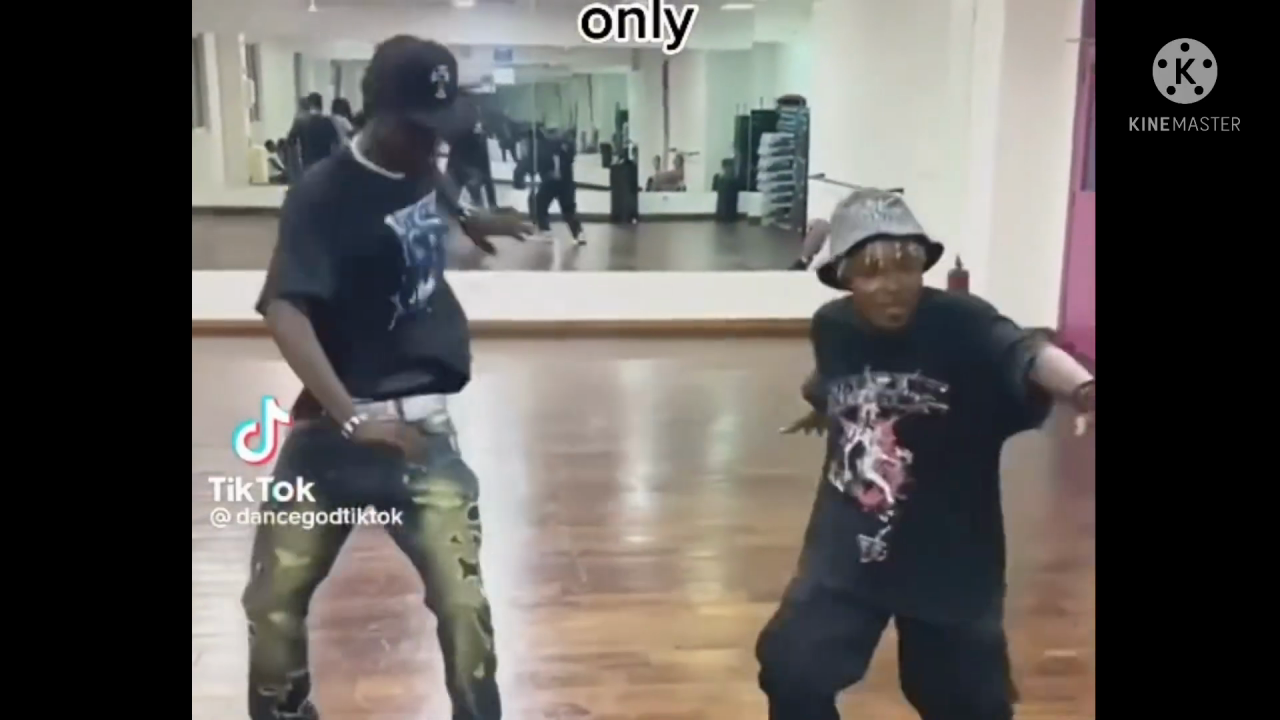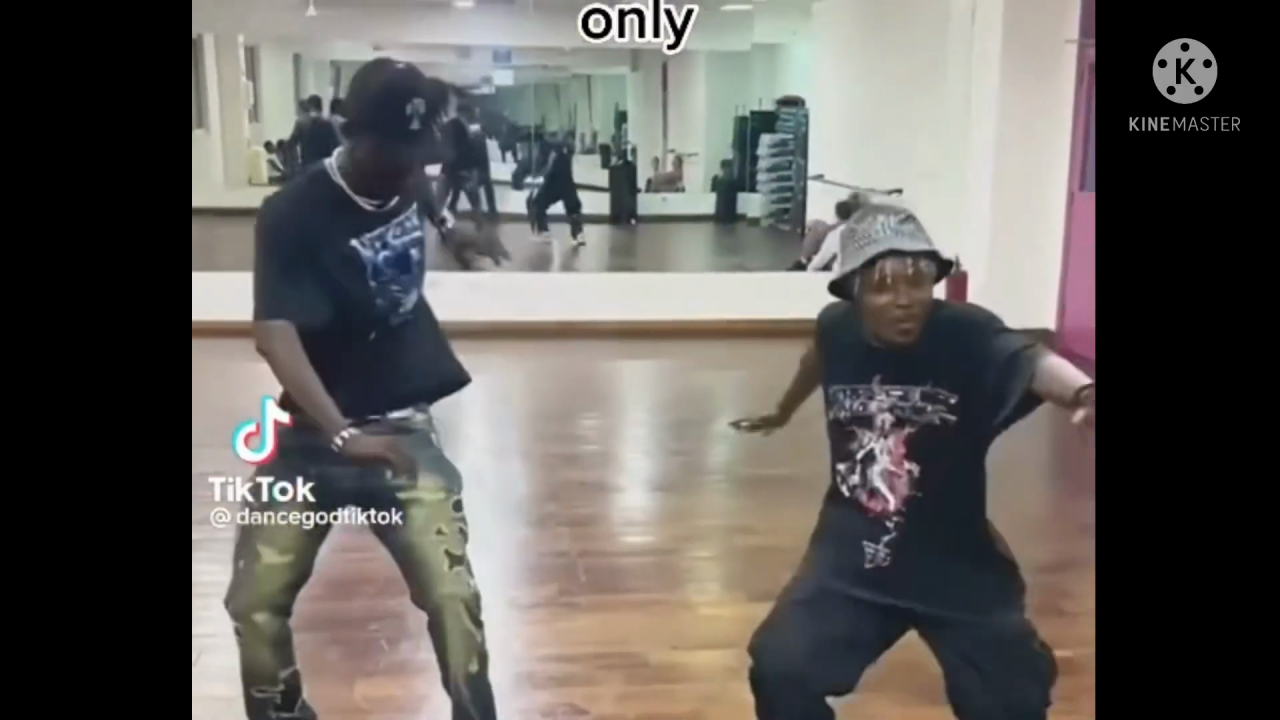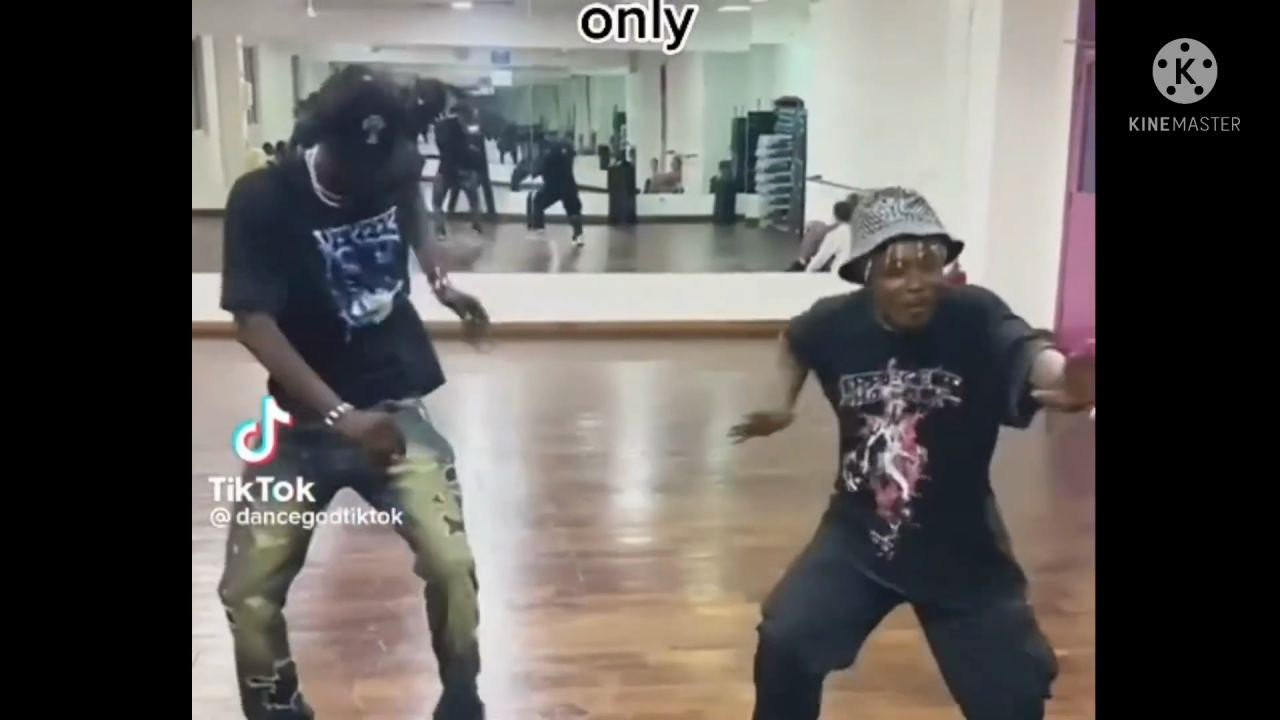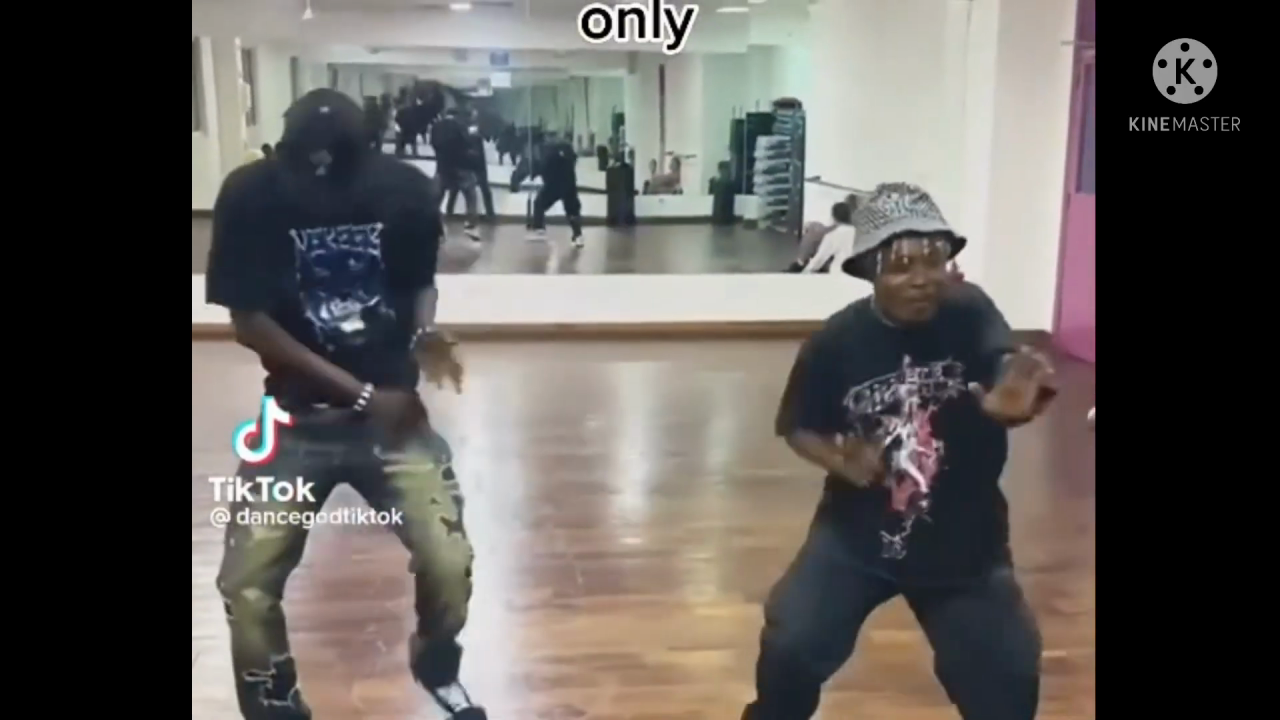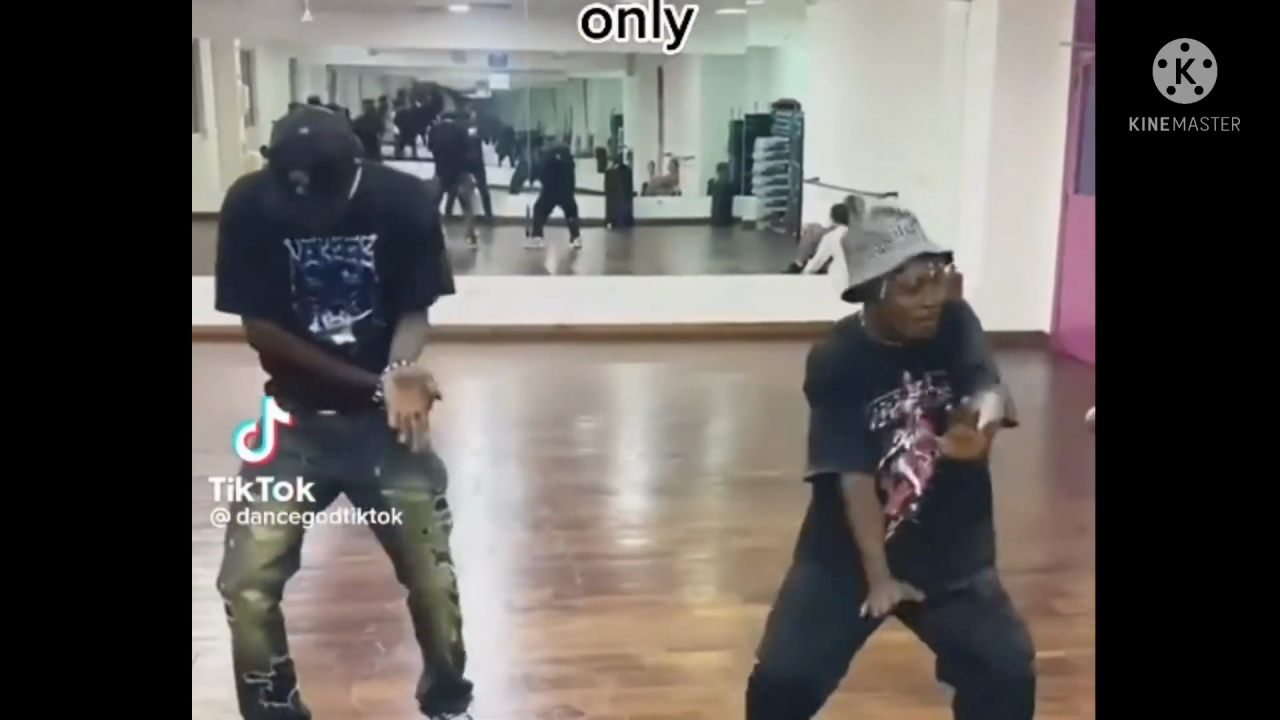
dt=0.1s
person 1, frame 1
left shoulder: (420, 164)
right shoulder: (323, 196)
right elbow: (284, 311)
left wrist: (472, 222)
right wrist: (352, 420)
left hip: (420, 428)
right hip: (331, 428)
left knee: (463, 605)
right knee: (275, 606)
person 1, frame 2
left shoulder: (405, 175)
right shoulder: (295, 213)
right elbow: (275, 336)
right wrist: (342, 437)
left hip: (404, 425)
right hip: (309, 436)
left knee: (452, 597)
right knee: (257, 605)
person 1, frame 3
left shoulder: (395, 175)
right shoulder: (263, 199)
right elbow: (252, 323)
left wrist: (440, 282)
right wrist: (339, 415)
left hip: (394, 411)
right hip: (304, 422)
left knee: (451, 567)
right knee: (250, 591)
person 1, frame 4
left shoulder: (405, 190)
right shoulder: (247, 197)
right elbow: (248, 321)
left wrist: (428, 332)
right wrist: (355, 391)
left hip: (390, 411)
right hip: (297, 415)
left knee: (446, 564)
right knee: (247, 582)
left ankle: (438, 668)
person 1, frame 5
left shoulder: (402, 201)
right shoulder: (249, 206)
left elbow: (415, 309)
right elbow: (257, 325)
left wrist: (404, 371)
right wrist: (370, 385)
left hip: (387, 423)
right hip: (299, 419)
left knee: (433, 584)
right knee: (247, 585)
person 2, frame 1
left shoulder: (962, 322)
right shoulder: (830, 327)
left elbow: (1028, 354)
left wrist: (1083, 386)
right wrist: (819, 412)
left hip: (951, 547)
right hip: (848, 544)
right knee: (794, 674)
person 2, frame 2
left shoulder: (969, 333)
right shoulder: (837, 327)
left elbow: (1030, 362)
left wrist: (1080, 390)
right wrist: (784, 406)
left hip: (957, 555)
right hip: (854, 550)
right knee: (782, 671)
person 2, frame 3
left shoulder: (974, 315)
right shoulder: (836, 321)
left elbow: (1028, 353)
right elbow: (795, 343)
left wrist: (1068, 382)
right wrist: (781, 404)
left hip: (960, 545)
right hip: (859, 535)
right knee: (784, 645)
person 2, frame 4
left shoulder: (969, 311)
right shoulder: (837, 340)
left elbow: (1012, 366)
right elbow: (796, 424)
left wrist: (1022, 397)
right wrist: (837, 460)
left hip: (963, 538)
right hip: (859, 531)
left knee: (1010, 672)
right knee: (790, 651)
person 2, frame 5
left shoulder: (954, 323)
right shoulder: (834, 360)
left elbow: (988, 389)
right elbow: (851, 474)
left wrist: (982, 422)
right wrist: (878, 578)
left hip: (949, 544)
right hip: (846, 545)
left knee: (1005, 670)
right knee: (784, 673)
